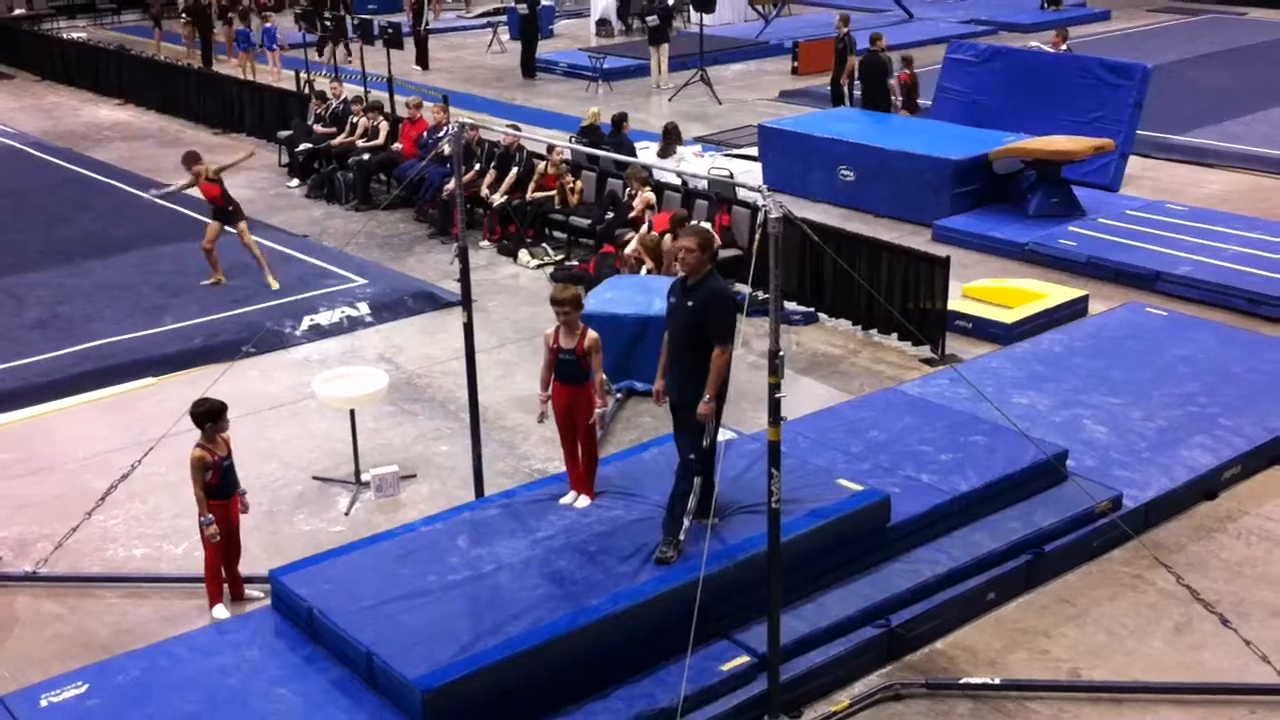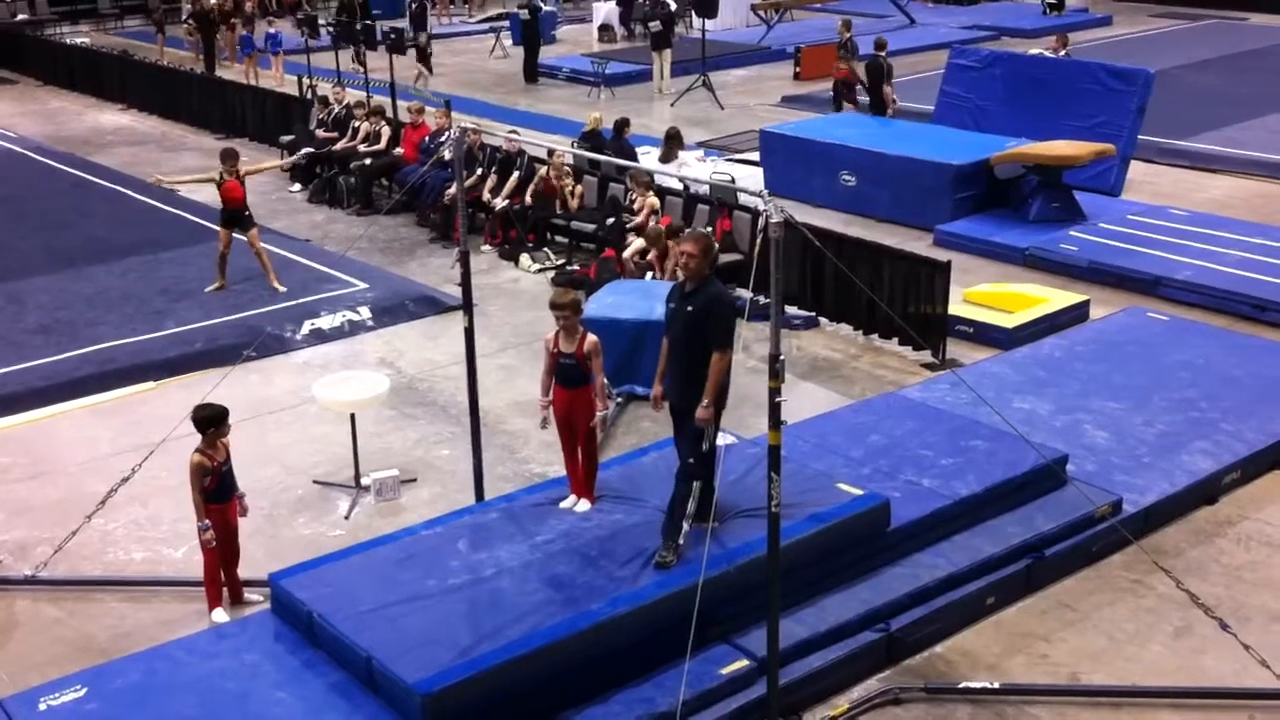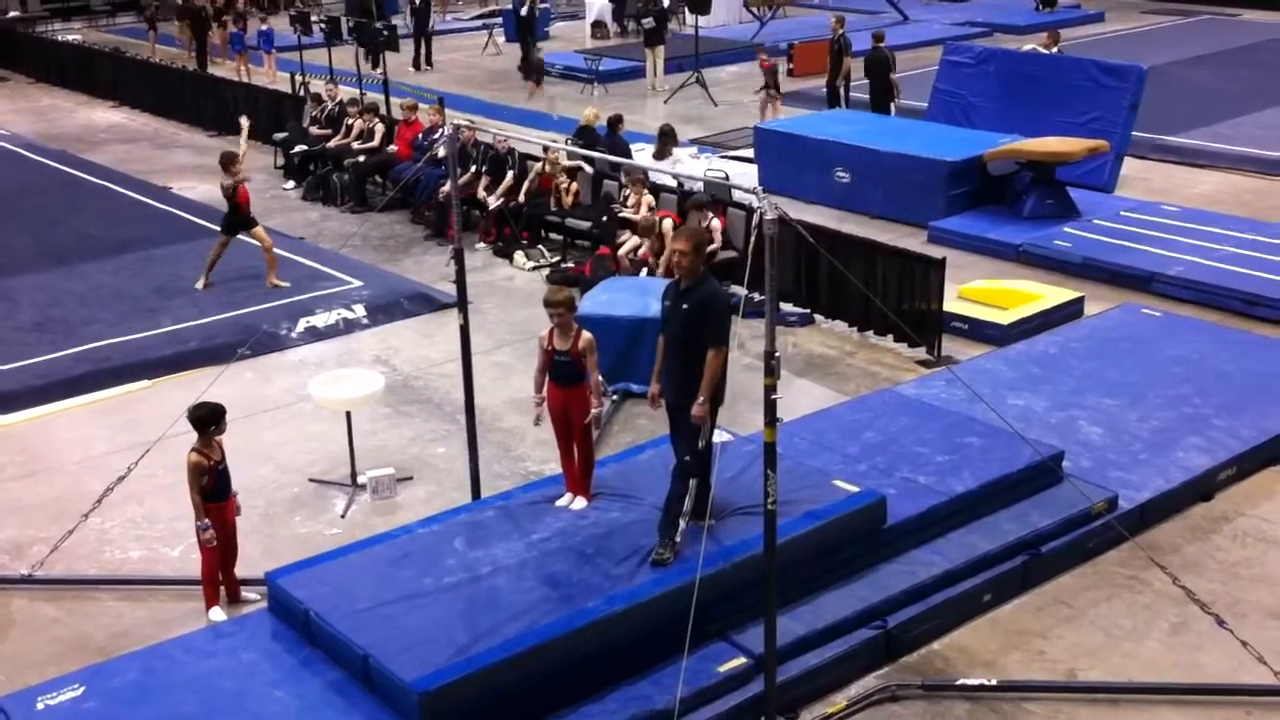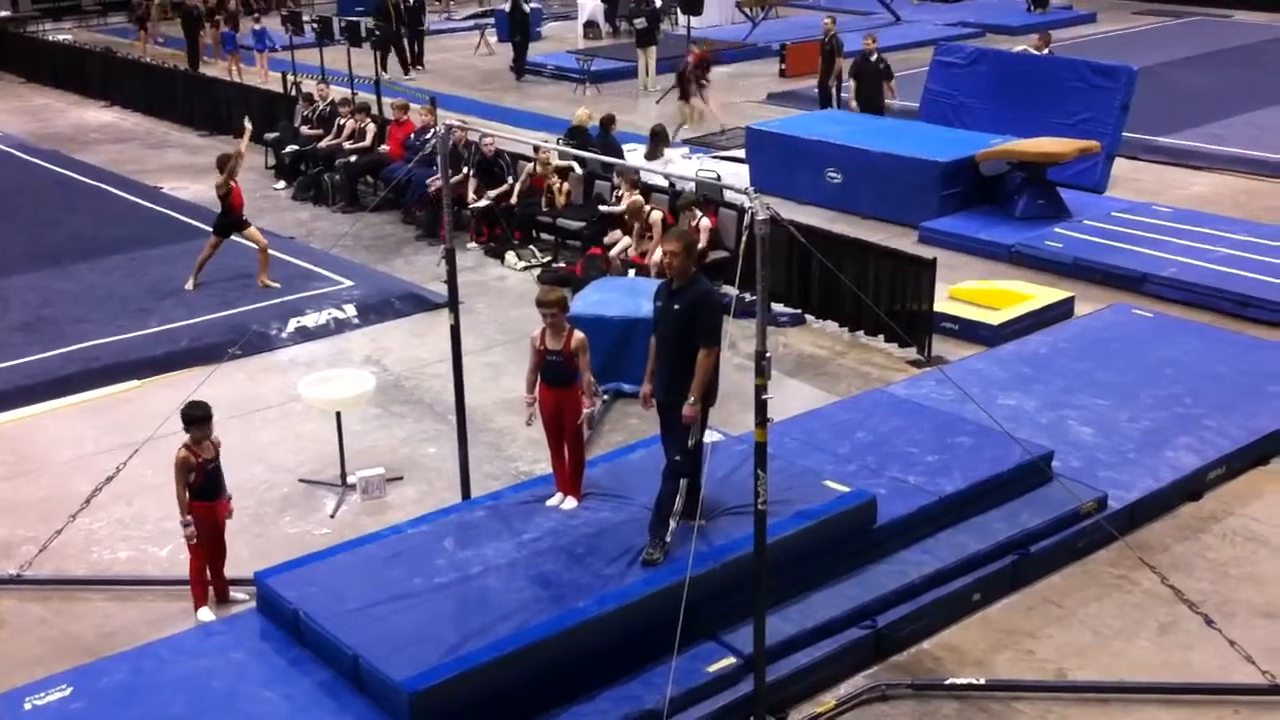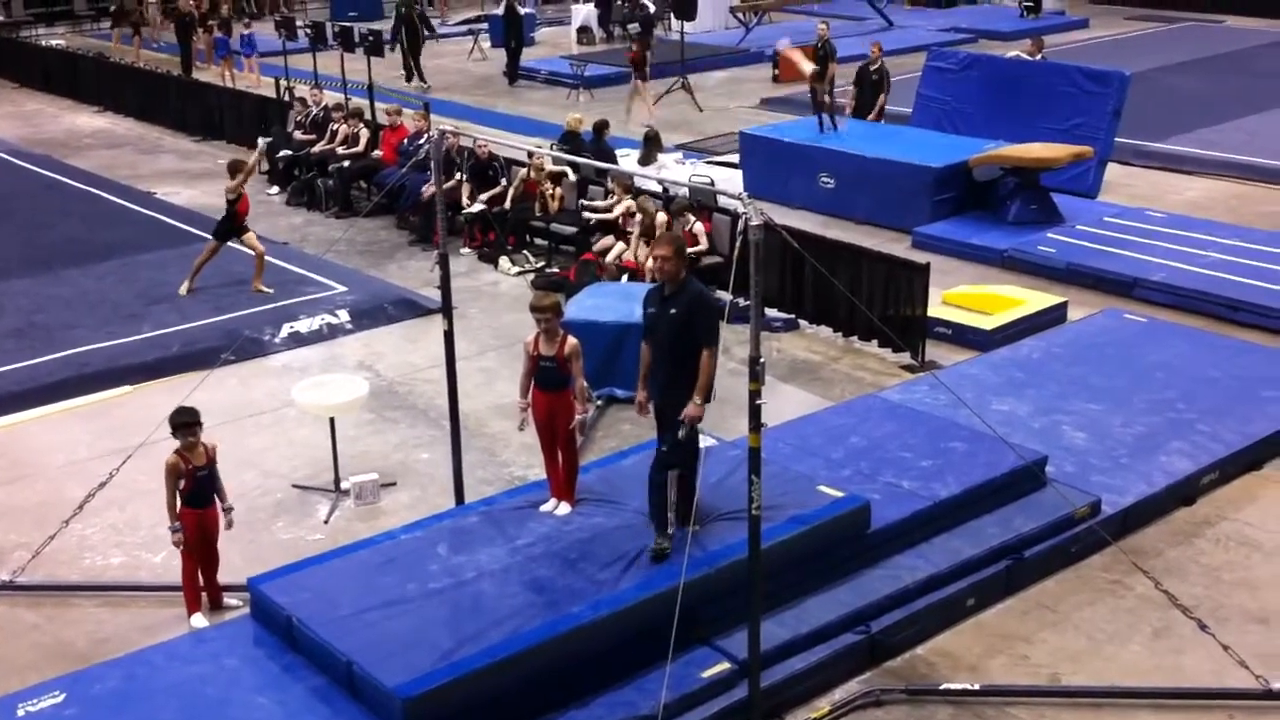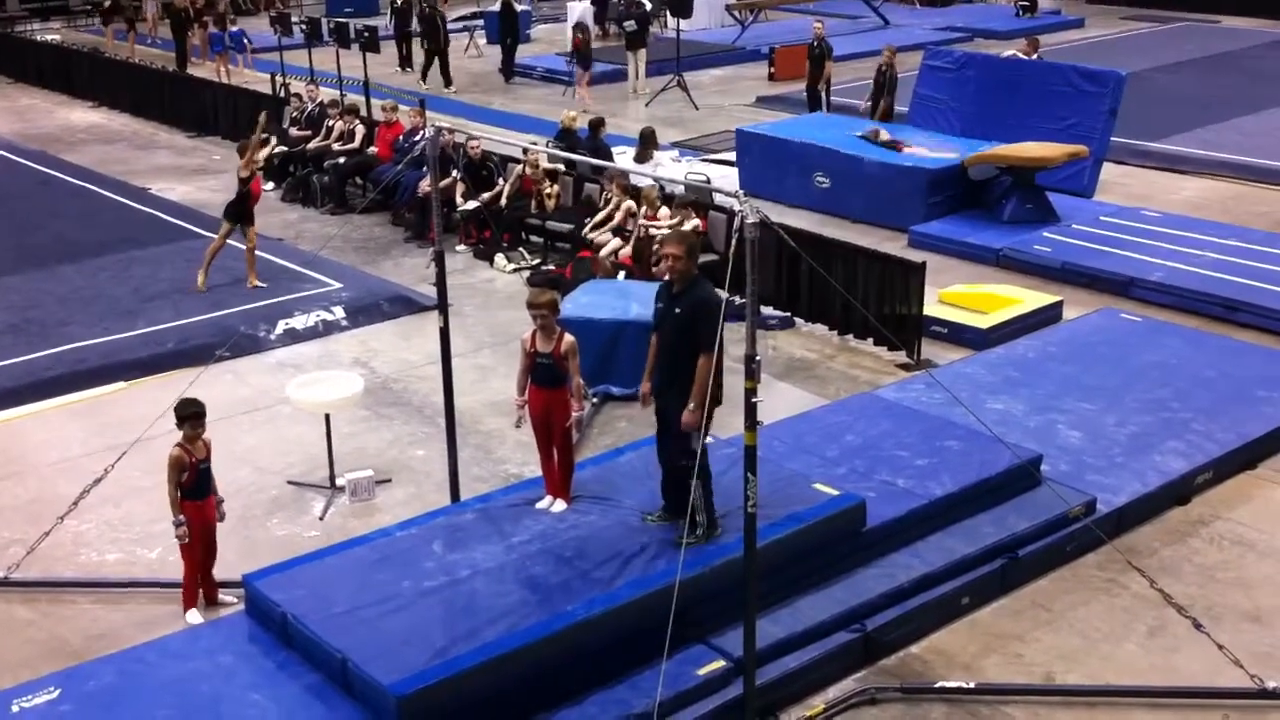
dt=0.7s
person 1, frame 1
left shoulder: (718, 294)
right shoulder: (677, 287)
left elbow: (722, 350)
left wrist: (710, 397)
right wrist: (661, 376)
left hip: (702, 394)
right hip: (679, 388)
left knee: (691, 462)
right knee: (692, 453)
left ankle: (672, 535)
right ankle: (703, 508)
person 1, frame 2
left shoulder: (718, 299)
right shoulder: (676, 291)
left elbow: (721, 354)
left wrist: (708, 402)
right wrist: (659, 381)
left hip: (702, 397)
right hip: (678, 391)
left knee: (690, 467)
right knee: (694, 458)
left ankle: (672, 538)
right ankle: (703, 512)
person 1, frame 3
left shoulder: (713, 296)
right shoulder: (671, 290)
left elbow: (717, 351)
left wrist: (704, 400)
right wrist: (656, 380)
left hip: (698, 395)
right hip: (674, 390)
left knee: (687, 464)
right knee: (691, 456)
left ankle: (669, 536)
right ankle: (699, 509)
person 1, frame 4
left shoulder: (705, 296)
right shoulder: (663, 290)
left elbow: (708, 351)
left wrist: (694, 400)
right wrist: (648, 380)
left hip: (690, 394)
right hip: (666, 389)
left knee: (678, 463)
right knee: (679, 456)
left ankle: (659, 535)
right ankle: (690, 508)
person 1, frame 5
left shoulder: (700, 299)
right shoulder: (652, 296)
left elbow: (709, 353)
left wrist: (698, 400)
right wrist: (642, 387)
left hip: (686, 394)
right hip: (662, 391)
left knee: (665, 459)
right knee: (679, 456)
left ankle: (664, 531)
right ankle: (682, 515)
person 1, frame 6
left shoulder: (705, 300)
right shoulder: (664, 291)
left elbow: (708, 357)
left wrist: (695, 405)
right wrist: (648, 378)
left hip: (690, 394)
right hip: (665, 389)
left knee: (689, 459)
right knee: (667, 453)
left ankle: (705, 523)
right ankle: (674, 507)
person 2, frame 1
left shoulder: (591, 338)
right shoulder: (550, 336)
left elbow: (598, 374)
right elbow: (547, 369)
left wrist: (600, 406)
right wrist: (543, 400)
left hip: (583, 394)
right hip: (560, 394)
left knee: (587, 443)
right knee: (567, 443)
left ankle: (587, 490)
right ankle: (575, 487)
person 2, frame 2
left shoulder: (590, 342)
right shoulder: (550, 340)
left elbow: (598, 377)
right elbow: (547, 373)
left wrist: (601, 409)
right wrist: (544, 405)
left hip: (583, 397)
right hip: (561, 397)
left knee: (587, 448)
right knee: (568, 447)
left ankle: (587, 494)
right ankle: (574, 491)
person 2, frame 3
left shoulder: (585, 339)
right shoulder: (545, 338)
left elbow: (593, 374)
right elbow: (540, 371)
left wrist: (596, 406)
right wrist: (538, 402)
left hip: (579, 395)
right hip: (556, 395)
left knee: (583, 445)
right knee: (564, 445)
left ankle: (583, 492)
right ankle: (571, 489)
person 2, frame 4
left shoulder: (577, 339)
right shoulder: (537, 337)
left elbow: (585, 374)
right elbow: (533, 370)
left wrist: (588, 405)
right wrist: (530, 401)
left hip: (570, 395)
right hip: (547, 395)
left knee: (574, 445)
right knee: (555, 445)
left ankle: (574, 492)
right ankle: (561, 489)
person 2, frame 5
left shoulder: (571, 345)
right shoulder: (530, 343)
left elbow: (578, 380)
right elbow: (526, 376)
left wrist: (581, 411)
right wrist: (523, 407)
left hip: (563, 401)
right hip: (540, 401)
left knee: (567, 451)
right knee: (548, 450)
left ankle: (568, 498)
right ankle: (555, 495)
person 2, frame 6
left shoulder: (567, 342)
right shoulder: (527, 340)
left elbow: (575, 377)
right elbow: (523, 373)
left wrist: (577, 409)
right wrist: (520, 404)
left hip: (560, 398)
right hip: (537, 398)
left knee: (563, 448)
right knee: (544, 448)
left ankle: (563, 495)
right ankle: (550, 492)
person 3, frame 1
left shoulder: (225, 439)
right shoulder: (200, 455)
right elbow: (198, 490)
left wrist: (241, 494)
right wrist: (207, 521)
left hip: (231, 503)
right hip: (214, 508)
left knee: (233, 551)
right knee: (215, 556)
left ankle: (238, 590)
right ankle: (216, 602)
person 3, frame 2
left shoulder: (224, 444)
right shoulder: (199, 460)
right elbow: (196, 495)
left wrist: (240, 497)
right wrist: (204, 526)
left hip: (229, 506)
right hip: (212, 513)
left knee: (232, 554)
right knee: (214, 560)
left ankle: (237, 594)
right ankle: (215, 606)
person 3, frame 3
left shoulder: (218, 443)
right shoulder: (196, 459)
right elbow: (194, 494)
left wrist: (233, 496)
right wrist: (203, 525)
left hip: (226, 506)
right hip: (210, 512)
left knee: (230, 553)
right knee: (212, 559)
left ankle: (234, 592)
right ankle: (212, 604)
person 3, frame 4
left shoulder: (215, 443)
right shoulder: (185, 456)
right elbow: (180, 490)
left wrist: (227, 499)
right wrist: (186, 522)
left hip: (217, 505)
right hip: (199, 510)
left knee: (218, 552)
right knee: (200, 558)
left ankle: (222, 592)
right ankle: (201, 604)
person 3, frame 5
left shoulder: (210, 449)
right shoulder: (174, 462)
right elbow: (171, 496)
left wrist: (227, 509)
right wrist: (175, 528)
left hip: (211, 512)
right hip: (190, 517)
left knee: (211, 558)
right knee: (191, 563)
left ankle: (216, 599)
right ankle: (194, 611)
person 3, frame 6
left shoulder: (206, 443)
right shoulder: (177, 455)
right elbow: (172, 489)
left wrist: (218, 502)
right wrist: (178, 522)
left hip: (207, 505)
right hip: (189, 510)
left knee: (209, 553)
right knee: (193, 559)
left ankle: (211, 595)
right ankle: (190, 606)
